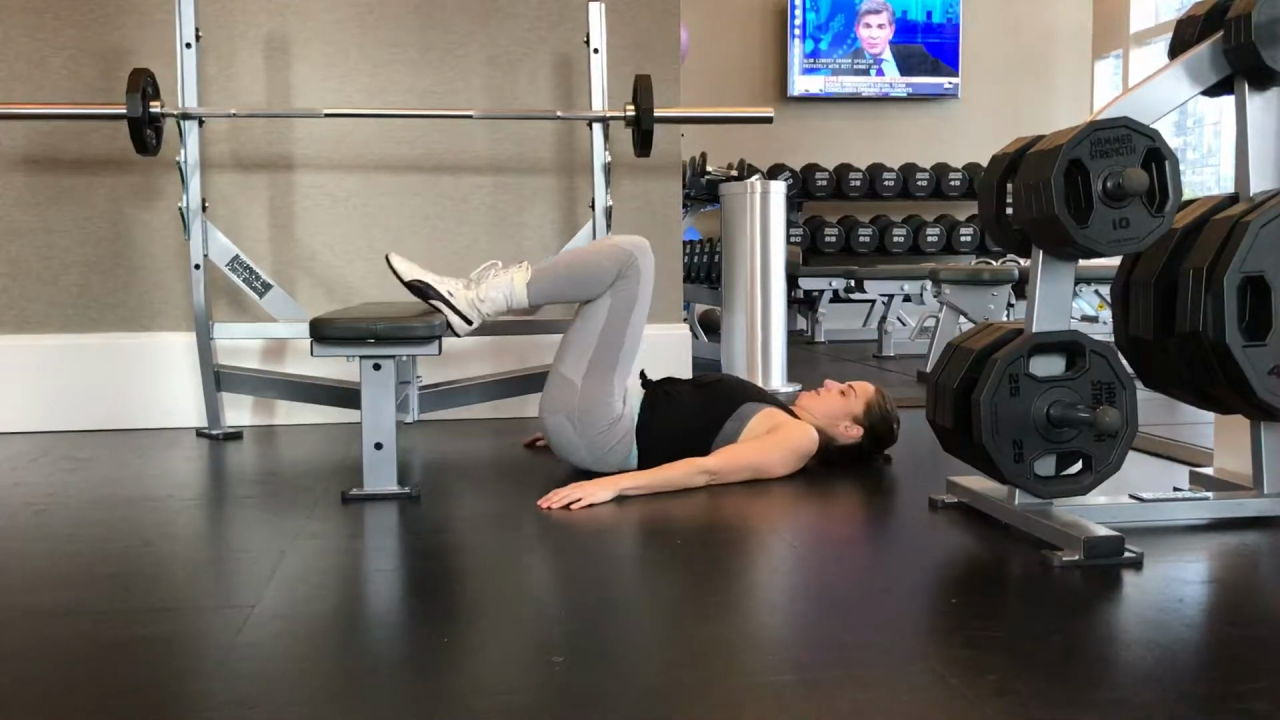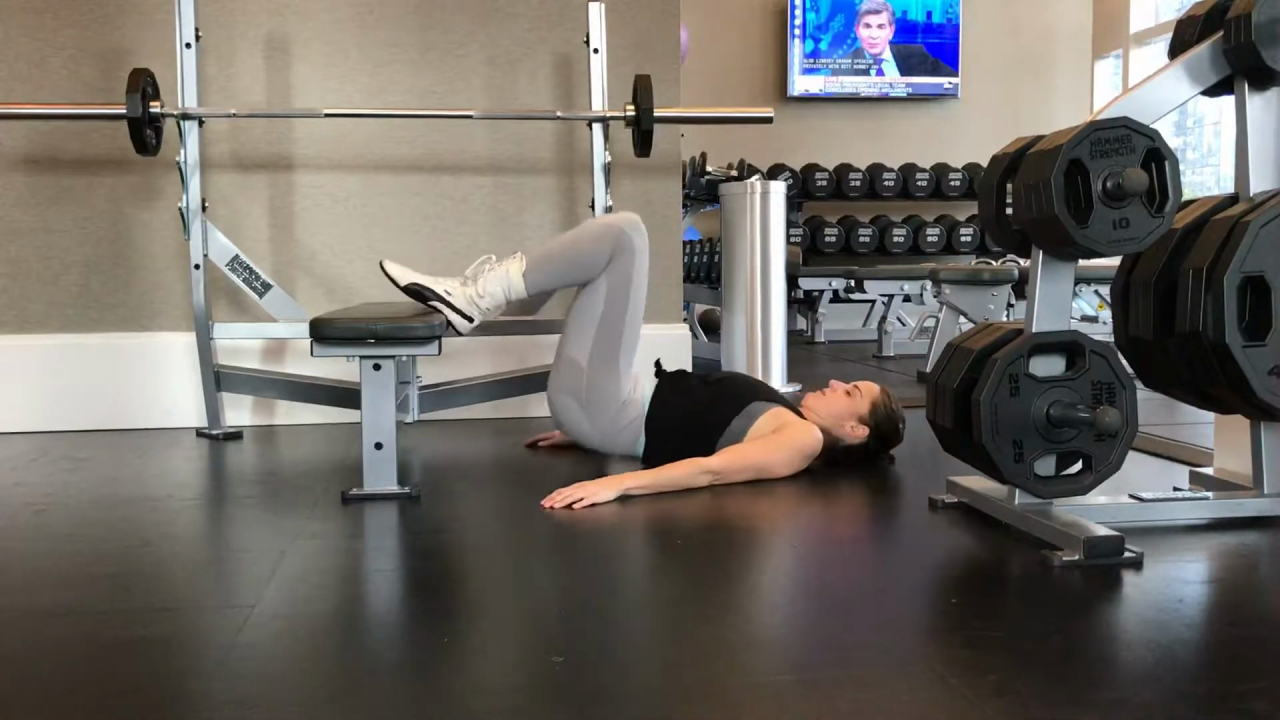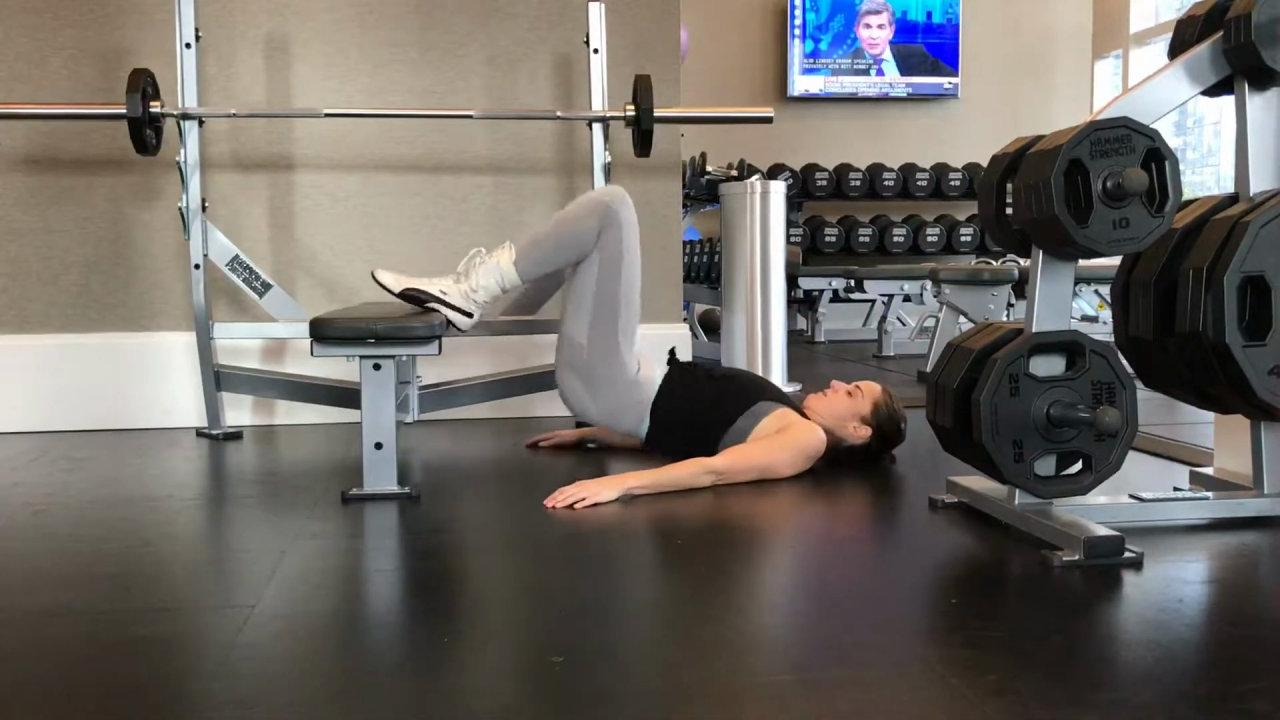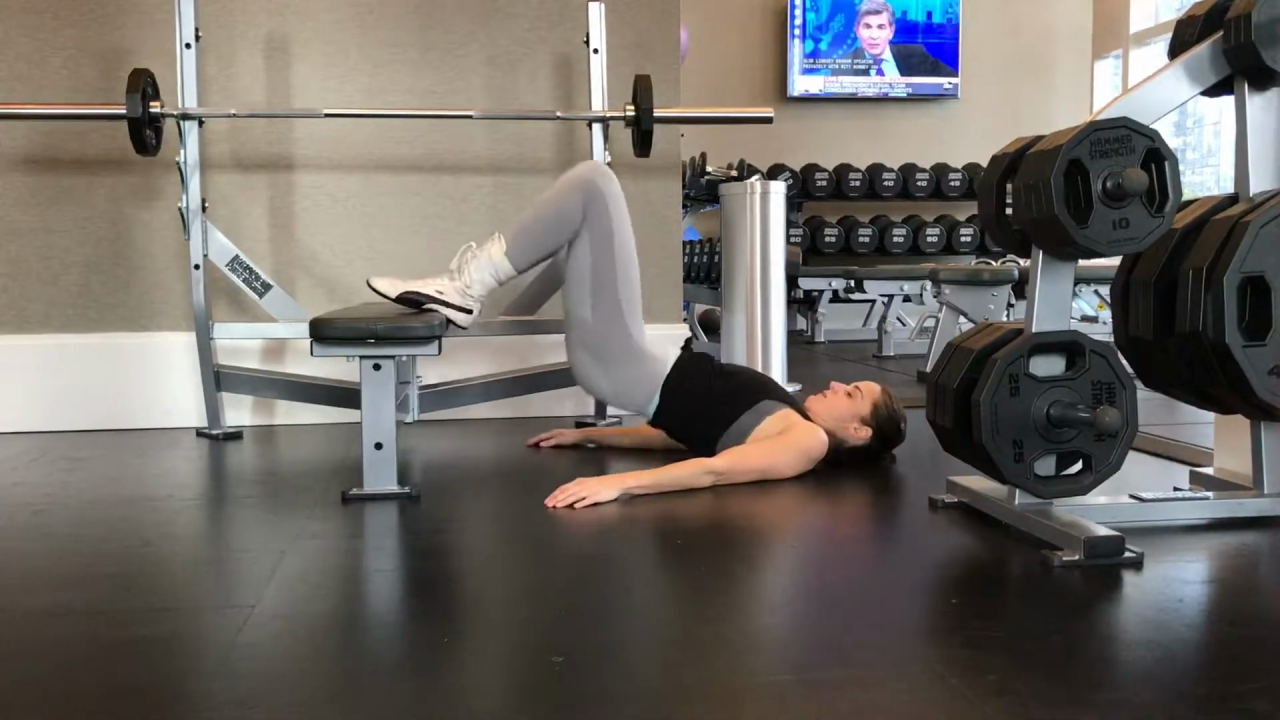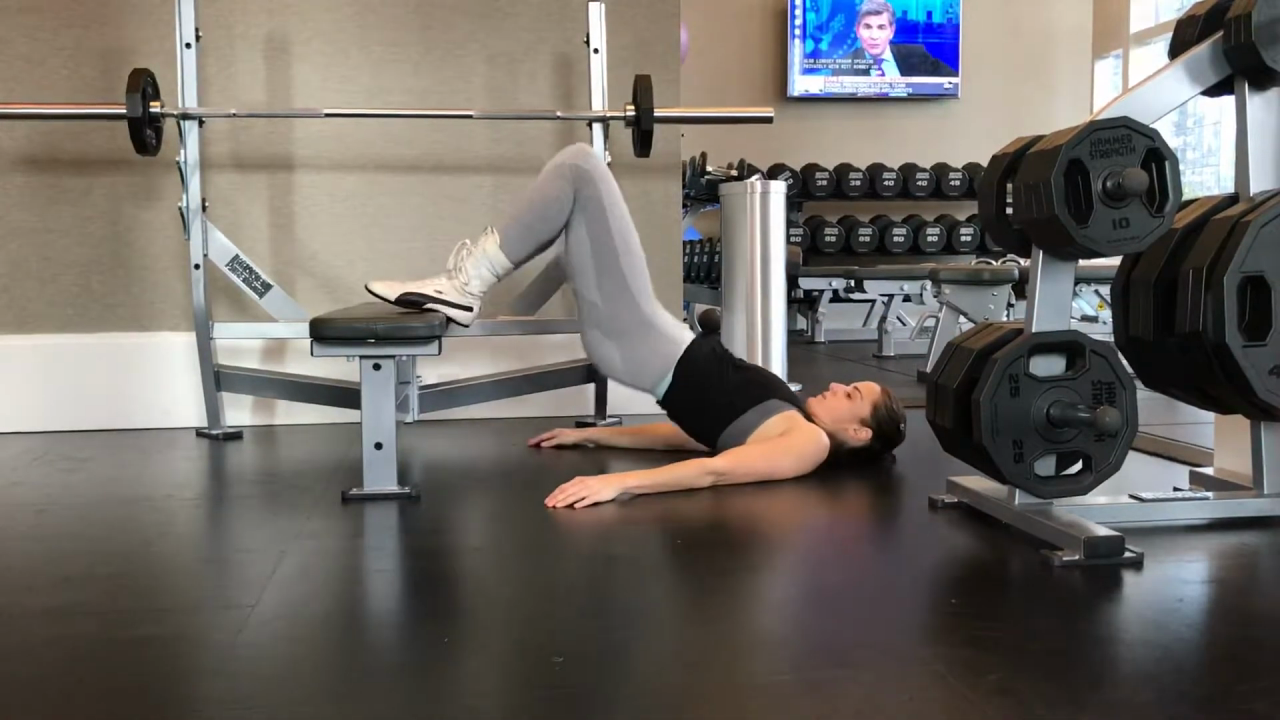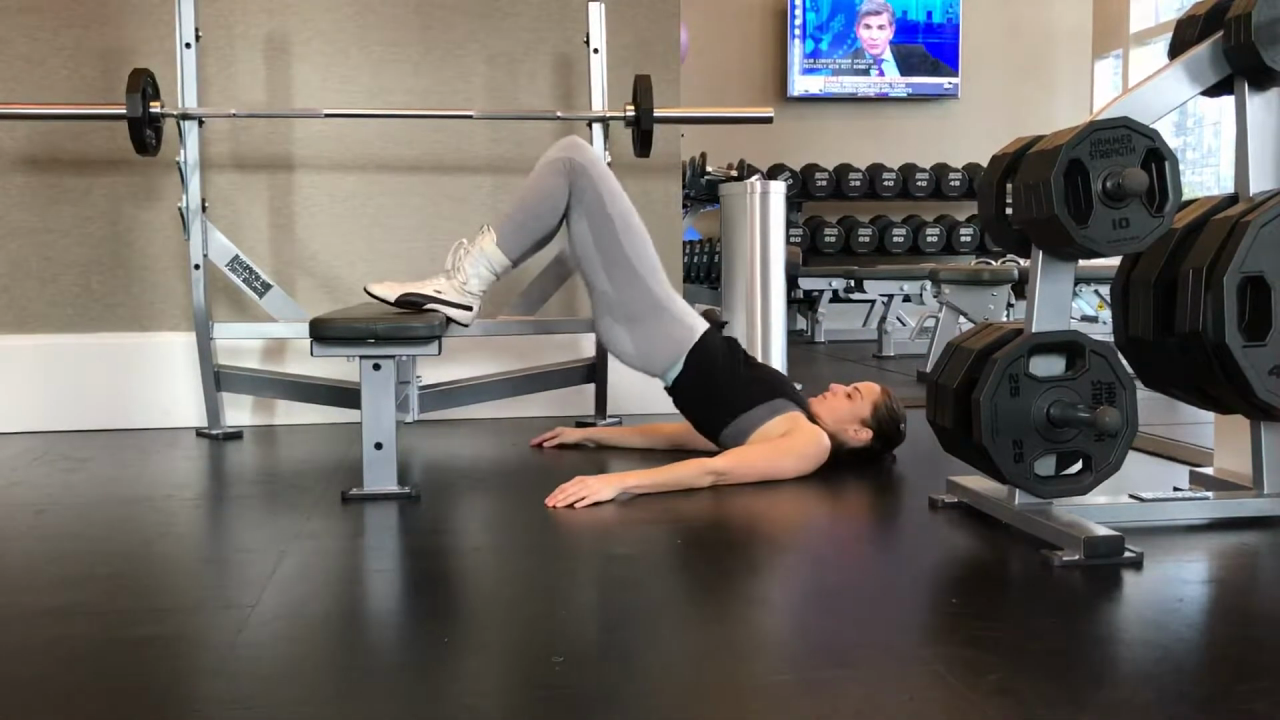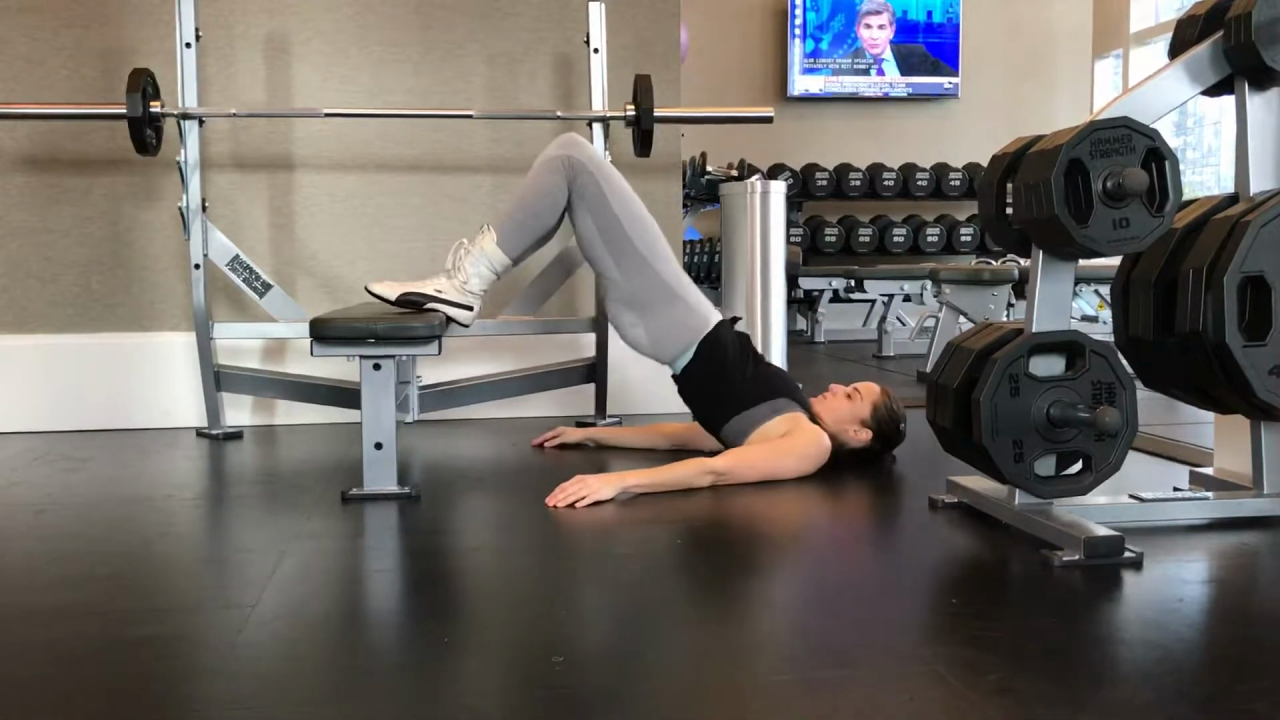
dt=0.1s
person 1, frame 1
left shoulder: (799, 439)
right shoulder: (777, 420)
left elbow: (708, 470)
left wrist: (612, 485)
left hip: (596, 430)
right hip: (605, 425)
left knee: (631, 256)
right knee: (627, 260)
left ankle: (474, 300)
right ankle: (473, 298)
person 1, frame 2
left shoulder: (805, 440)
right shoulder: (787, 422)
left elbow: (713, 468)
left wrist: (617, 484)
left hip: (605, 413)
right hip: (618, 414)
left knee: (625, 233)
right knee: (620, 238)
left ankle: (474, 298)
right ankle: (473, 299)
person 1, frame 3
left shoulder: (807, 441)
right shoulder: (786, 421)
left elbow: (713, 469)
left wrist: (619, 485)
right wrist: (586, 433)
left hip: (613, 390)
right hip: (628, 392)
left knee: (611, 207)
left ankle: (469, 292)
right ankle: (469, 293)
person 1, frame 4
left shoulder: (808, 443)
right shoulder: (798, 424)
left elbow: (714, 470)
left wrist: (618, 483)
right wrist: (588, 433)
left hip: (623, 370)
right hip: (650, 378)
left knee: (594, 182)
left ankle: (465, 289)
right ankle: (466, 292)
person 1, frame 5
left shoulder: (810, 445)
right shoulder: (797, 423)
left elbow: (714, 471)
left wrist: (618, 483)
left hip: (637, 345)
right hip: (653, 349)
left knee: (581, 166)
left ankle: (464, 287)
right ankle: (464, 289)
person 1, frame 6
left shoulder: (810, 445)
right shoulder: (800, 424)
left elbow: (717, 471)
left wrist: (617, 483)
left hip: (651, 330)
right hip: (656, 332)
left knee: (572, 159)
right knee: (573, 168)
left ankle: (464, 285)
right ankle: (464, 287)
person 1, frame 7
left shoulder: (811, 445)
right shoulder: (800, 424)
left elbow: (717, 470)
left wrist: (617, 482)
right hip: (672, 325)
left knee: (571, 156)
right knee: (574, 165)
left ankle: (466, 284)
right ankle: (465, 286)
